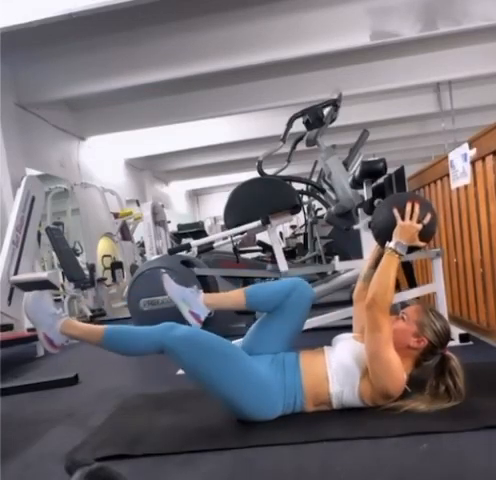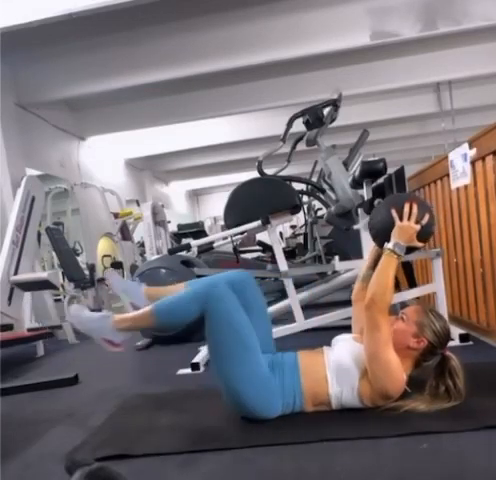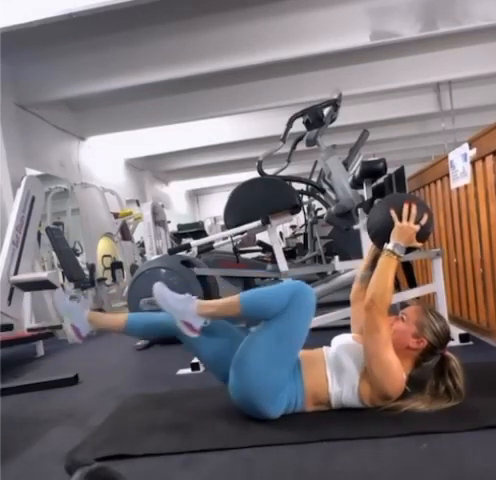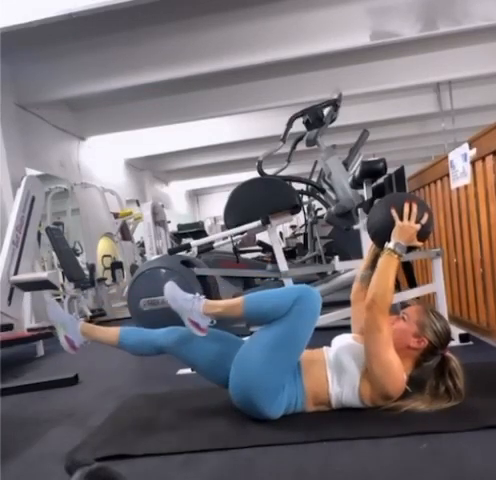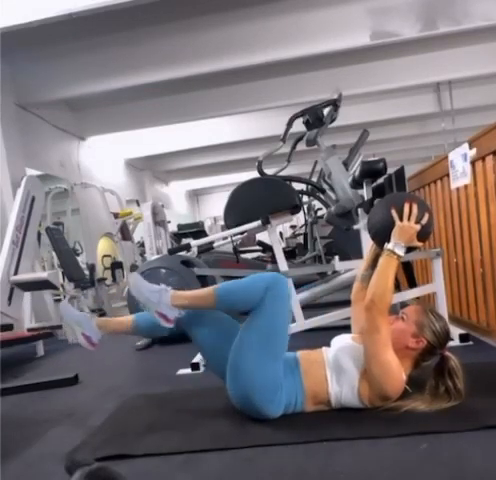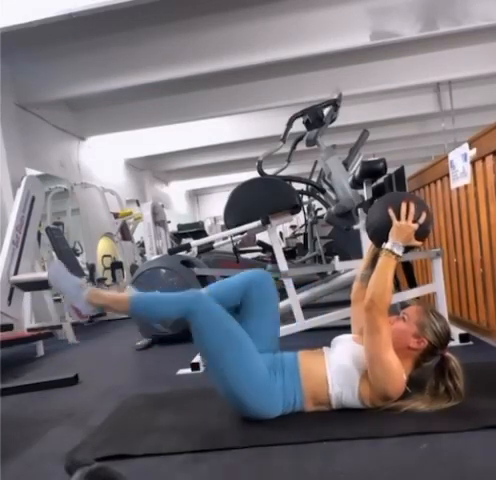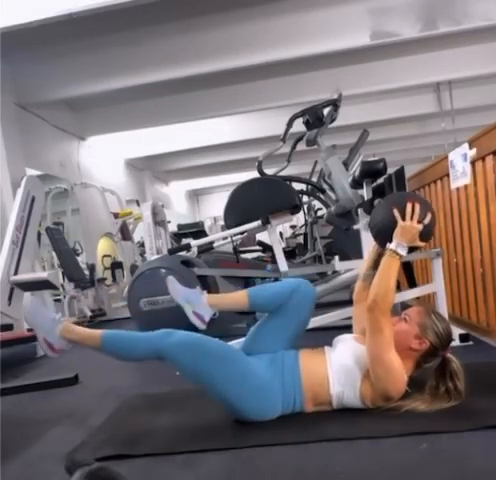
dt=0.3s
person 1, frame 1
left shoulder: (390, 379)
right shoulder: (373, 349)
left elbow: (374, 308)
right elbow: (362, 297)
left wrist: (399, 246)
right wrist: (381, 246)
left hip: (261, 393)
right hip: (265, 366)
left knee: (174, 336)
right knee: (298, 290)
left ankle: (66, 329)
right ankle: (199, 304)
person 1, frame 2
left shoulder: (390, 378)
right shoulder: (376, 351)
left elbow: (374, 308)
right elbow: (360, 298)
left wrist: (397, 247)
right wrist: (380, 246)
left hip: (260, 393)
right hip: (269, 369)
left knee: (215, 296)
right knee: (237, 281)
left ankle: (116, 326)
right ankle: (147, 296)
person 1, frame 3
left shoulder: (389, 378)
right shoulder: (371, 350)
left elbow: (373, 309)
right elbow: (359, 298)
left wrist: (396, 247)
right wrist: (376, 247)
left hip: (260, 391)
right hip: (254, 375)
left knee: (300, 292)
right knee: (181, 321)
left ankle: (199, 311)
right ankle: (90, 321)
person 1, frame 4
left shoulder: (390, 379)
right shoulder: (371, 349)
left elbow: (373, 310)
right elbow: (360, 298)
left wrist: (397, 246)
right wrist: (377, 247)
left hip: (260, 390)
right hip: (255, 376)
left knee: (307, 296)
right knee: (173, 336)
left ankle: (206, 308)
right ankle: (83, 332)
person 1, frame 5
left shoulder: (389, 379)
right shoulder: (380, 353)
left elbow: (372, 309)
right elbow: (361, 300)
left wrist: (397, 247)
right wrist: (376, 246)
left hip: (262, 392)
right hip: (262, 376)
left knee: (274, 284)
right knee: (188, 315)
left ankle: (166, 302)
right ankle: (100, 328)
person 1, frame 6
left shoulder: (390, 379)
right shoulder: (369, 348)
left elbow: (373, 308)
right elbow: (360, 298)
left wrist: (395, 248)
right wrist: (375, 247)
left hip: (260, 392)
right hip: (266, 368)
left knee: (195, 303)
right knee: (259, 280)
left ankle: (95, 298)
person 1, frame 7
left shoulder: (390, 380)
right shoulder: (372, 349)
left elbow: (376, 309)
right elbow: (361, 298)
left wrist: (399, 247)
right wrist: (380, 246)
left hip: (260, 392)
right hip: (263, 367)
left knee: (168, 341)
right knee: (302, 290)
left ankle: (65, 334)
right ankle: (206, 305)
